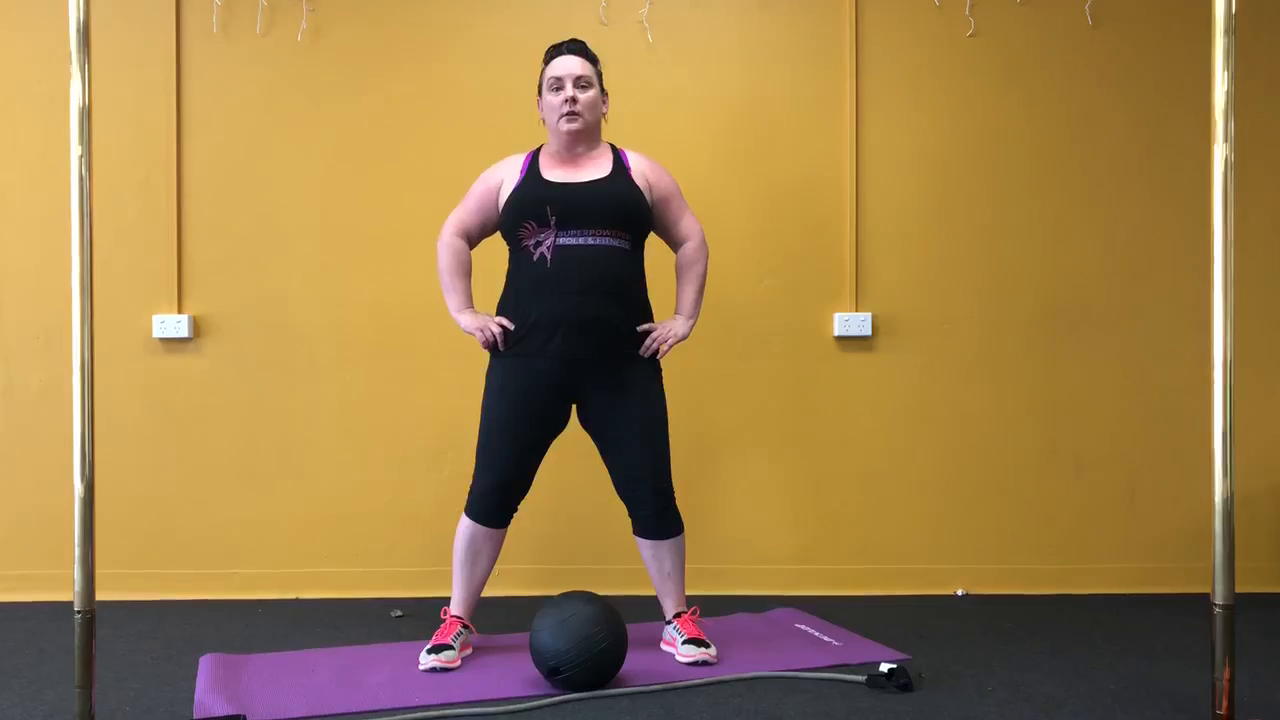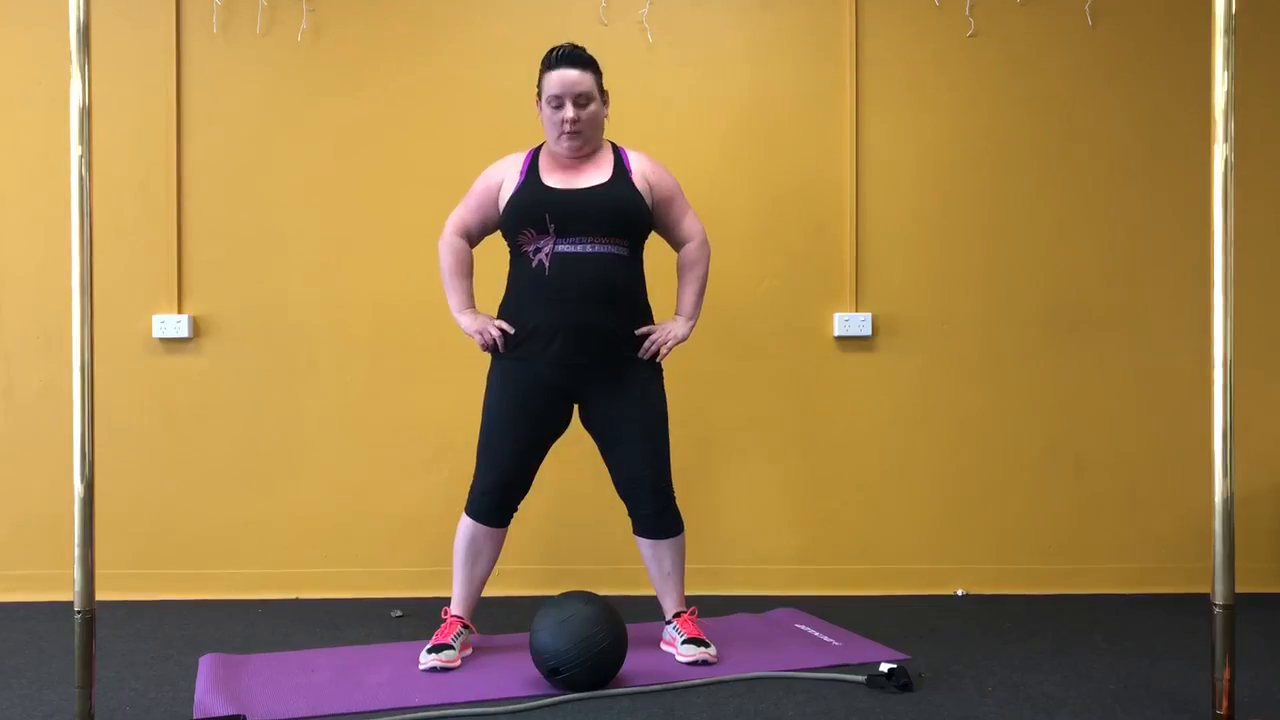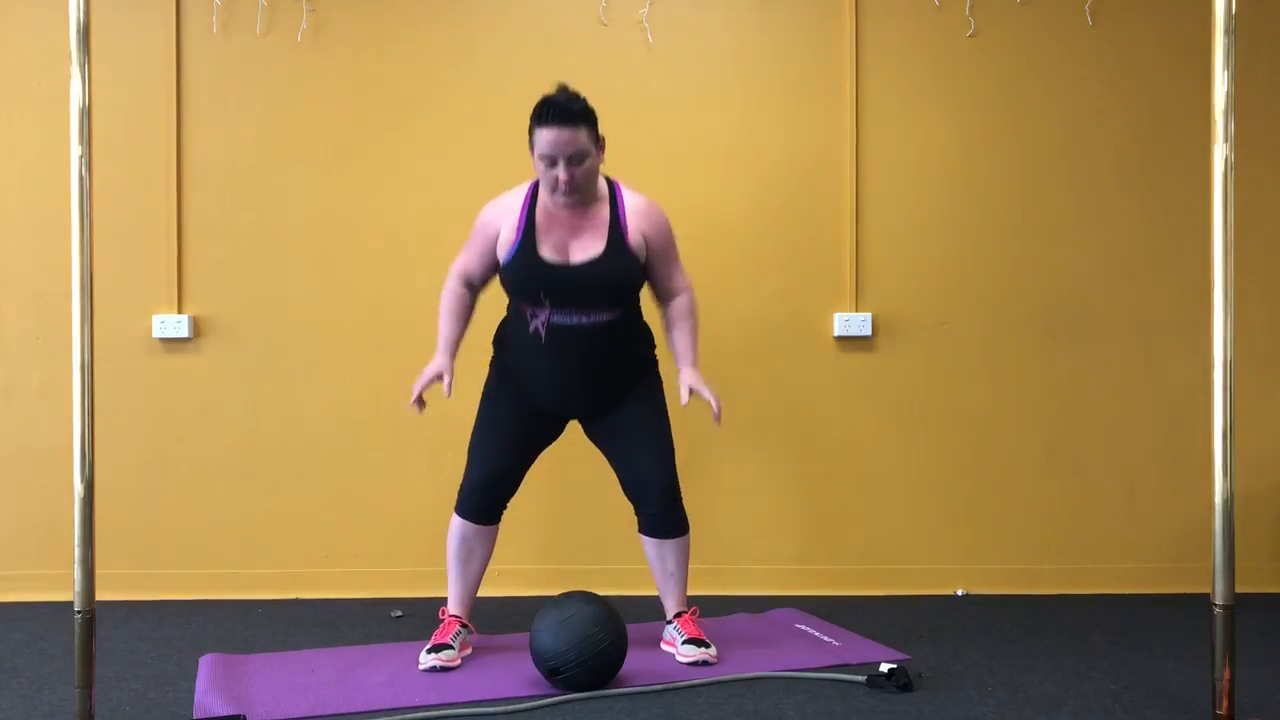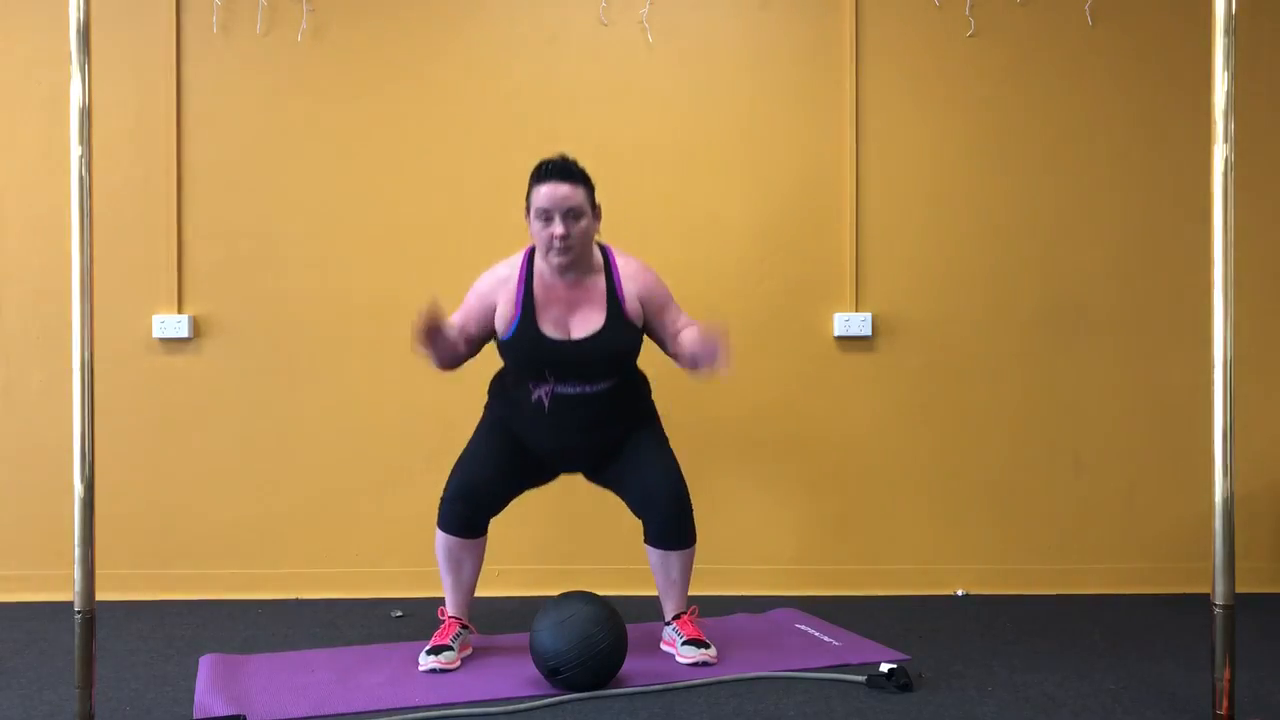
dt=0.3s
person 1, frame 1
left shoulder: (640, 172)
right shoulder: (510, 175)
left elbow: (690, 241)
right elbow: (453, 237)
left wrist: (684, 318)
right wrist: (464, 313)
left hip: (622, 364)
right hip: (528, 361)
left knee: (650, 492)
right knee: (493, 490)
left ankle: (679, 620)
right ankle: (456, 624)
person 1, frame 2
left shoulder: (641, 172)
right shoulder: (509, 174)
left elbow: (693, 240)
right elbow: (455, 235)
left wrist: (685, 319)
right wrist: (464, 312)
left hip: (623, 365)
right hip: (529, 362)
left knee: (650, 492)
right knee: (494, 489)
left ankle: (678, 620)
right ankle: (456, 624)
person 1, frame 3
left shoulder: (640, 215)
right shoulder: (504, 213)
left elbow: (675, 294)
right elbow: (463, 280)
left wrist: (688, 366)
right wrist: (443, 355)
left hip: (623, 388)
right hip: (524, 386)
left knee: (658, 489)
right knee: (482, 489)
left ankle: (679, 622)
right ankle: (455, 625)
person 1, frame 4
left shoulder: (633, 279)
right shoulder: (502, 283)
left elbow: (679, 336)
right elbow: (457, 346)
left wrist: (699, 348)
right wrist: (439, 341)
left hip: (620, 434)
right hip: (521, 432)
left knee: (669, 503)
right knee: (462, 500)
left ankle: (678, 622)
right ankle: (454, 626)
